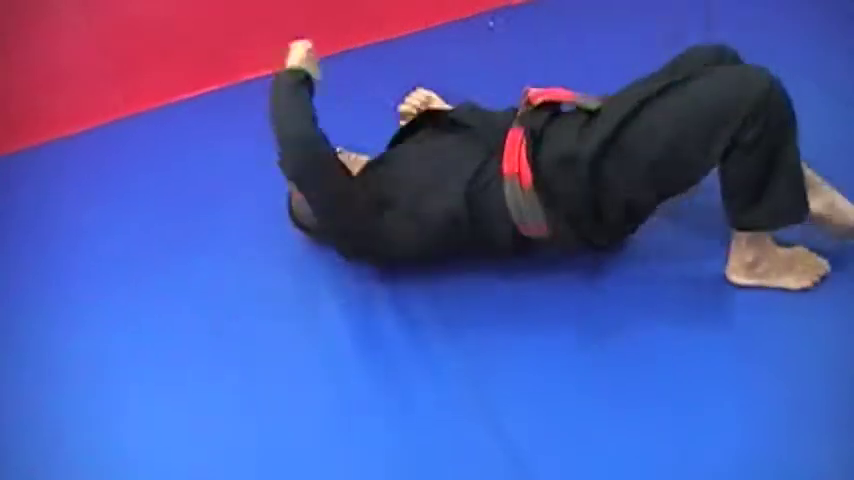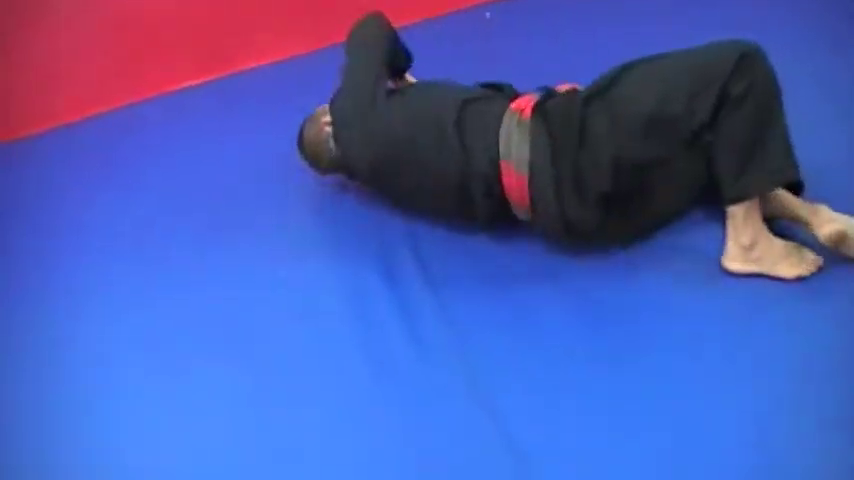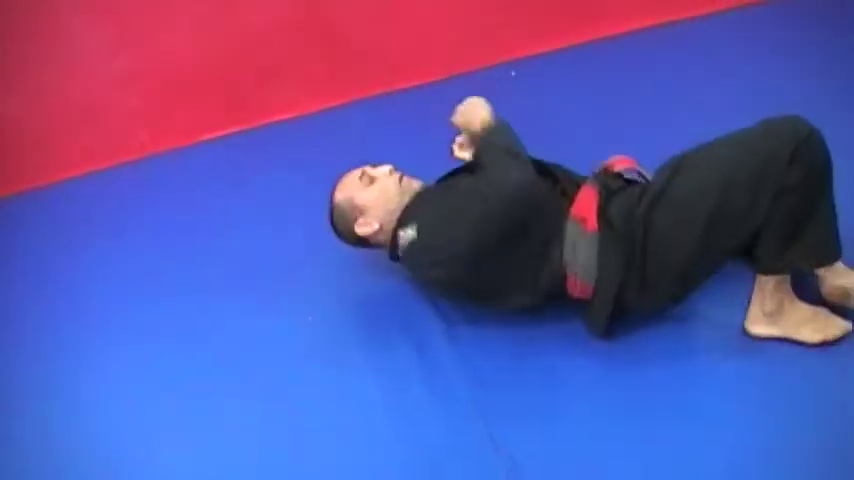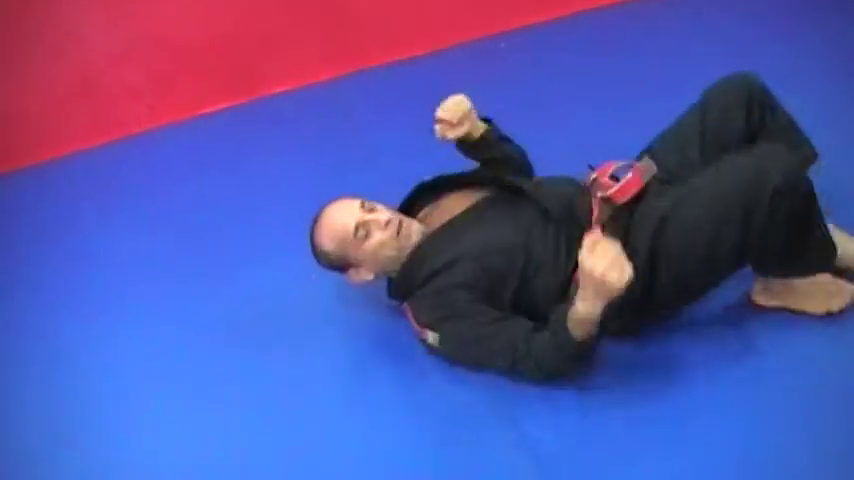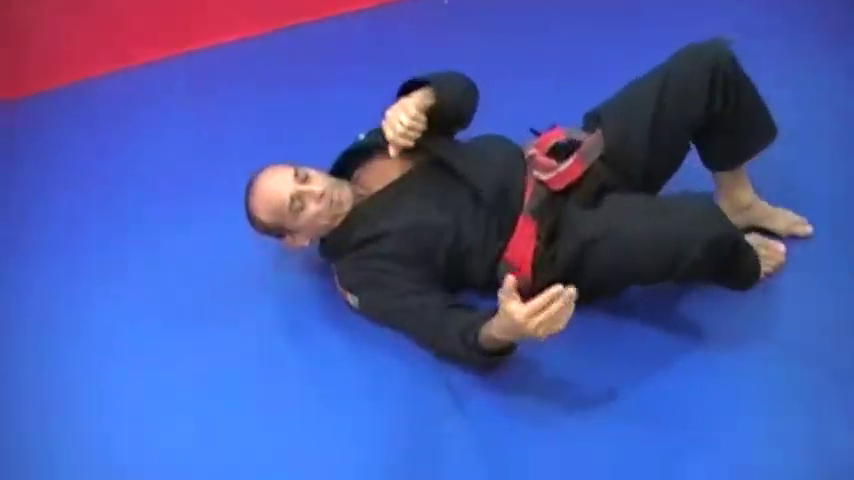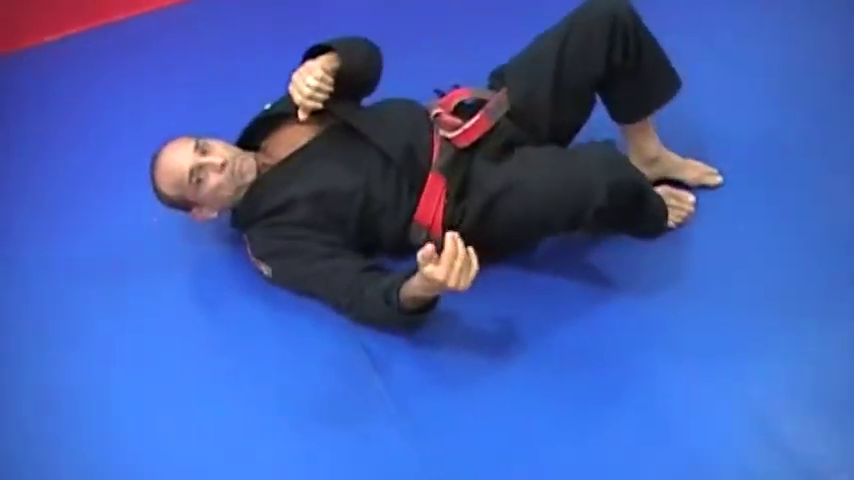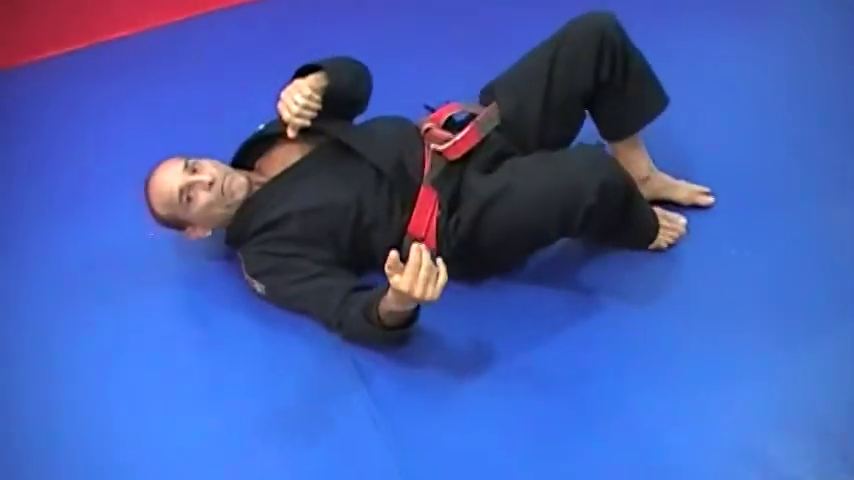
dt=0.4s
person 1, frame 1
left shoulder: (419, 158)
right shoulder: (375, 228)
left elbow: (496, 127)
right elbow: (305, 157)
left wrist: (447, 110)
right wrist: (297, 76)
left hip: (569, 136)
right hip: (573, 178)
left knee: (712, 66)
right knee: (754, 92)
left ankle: (803, 190)
right ankle: (753, 253)
person 1, frame 2
right shoulder: (364, 128)
right elbow: (369, 32)
right wrist: (396, 75)
left hip: (577, 199)
right knee: (738, 66)
left ankle: (802, 211)
right ankle: (746, 240)
person 1, frame 3
left shoulder: (424, 233)
right shoulder: (434, 238)
right elbow: (522, 187)
left wrist: (483, 149)
right wrist: (486, 130)
left hip: (613, 228)
right hip: (629, 252)
right knee: (792, 142)
right ankle: (772, 305)
person 1, frame 4
left shoulder: (432, 205)
right shoulder: (437, 307)
left elbow: (518, 173)
right elbow: (546, 358)
left wrist: (472, 129)
right wrist: (590, 303)
left hip: (620, 204)
right hip: (636, 262)
left knee: (740, 94)
right knee: (771, 175)
right ankle: (780, 283)
person 1, frame 5
left shoulder: (379, 147)
right shoulder: (364, 269)
left elbow: (462, 93)
right elbow: (446, 329)
left wrist: (417, 101)
right wrist: (500, 330)
left hip: (574, 159)
right hip: (563, 246)
left knee: (708, 64)
right knee: (698, 231)
left ankle: (738, 201)
right ankle: (736, 260)
person 1, frame 6
left shoulder: (285, 115)
right shoulder: (274, 238)
left elbow: (367, 59)
right elbow: (364, 294)
left wrist: (324, 64)
right wrist: (420, 288)
left hip: (480, 118)
right hip: (474, 203)
right knee: (601, 176)
left ankle: (646, 153)
right ankle: (646, 209)
person 1, frame 7
left shoulder: (275, 139)
right shoulder: (267, 253)
left elbow: (355, 80)
right elbow: (352, 313)
left wrist: (311, 82)
right wrist: (396, 303)
left hip: (469, 138)
right hip: (466, 222)
left knee: (595, 34)
right knee: (590, 177)
left ankle: (638, 173)
right ankle: (640, 228)
